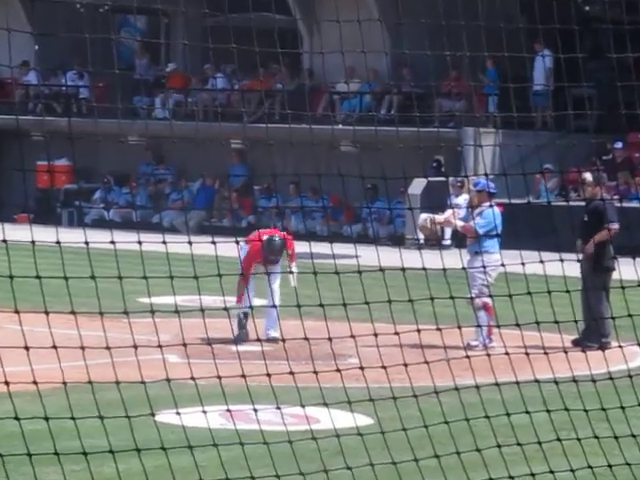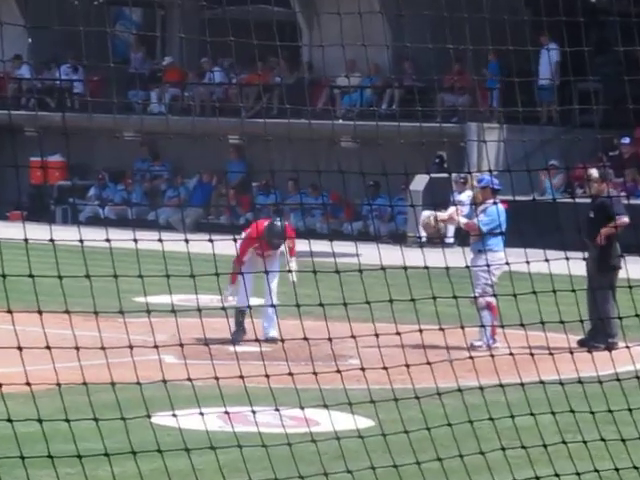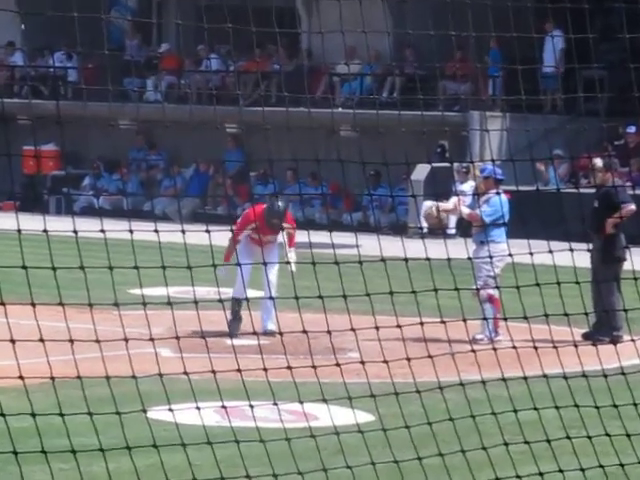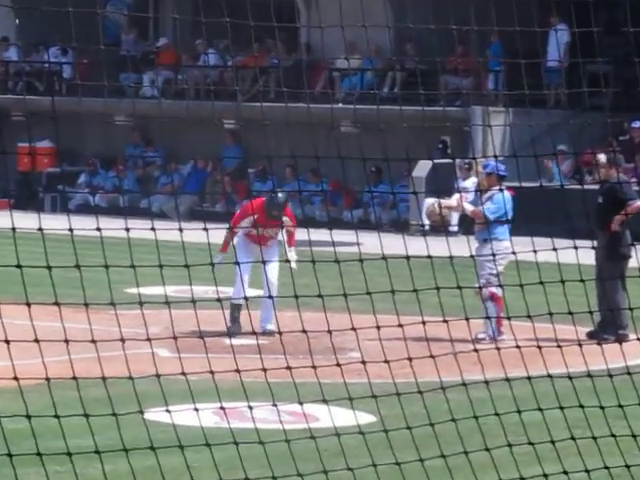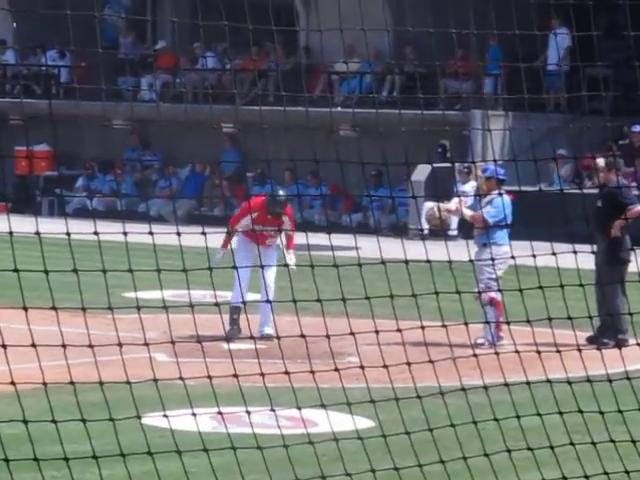
dt=0.1s
person 1, frame 1
left shoulder: (604, 204)
right shoulder: (591, 203)
left elbow: (614, 227)
left wrist: (594, 240)
right wrist: (582, 240)
left hip: (600, 256)
right hip: (588, 255)
left knee: (599, 297)
right knee: (587, 296)
left ankle: (603, 339)
right ankle: (589, 334)
person 1, frame 2
left shoulder: (611, 200)
right shoulder: (597, 199)
left elbow: (623, 220)
left wrist: (603, 232)
left hip: (606, 254)
right hip: (594, 252)
left knee: (605, 296)
right knee: (593, 295)
left ankle: (610, 339)
right ankle: (596, 334)
person 1, frame 3
left shoulder: (615, 188)
right shoulder: (602, 188)
left elbow: (631, 208)
left wrist: (612, 220)
left hip: (611, 244)
right hip: (599, 242)
left knee: (610, 288)
right knee: (598, 287)
left ankle: (615, 332)
right ankle: (601, 327)
person 1, frame 4
left shoulder: (619, 184)
right shoulder: (607, 183)
left wrist: (619, 218)
left hip: (616, 241)
right hip: (604, 239)
left knee: (615, 286)
right knee: (602, 285)
left ankle: (620, 330)
right ankle: (606, 326)
person 1, frame 5
left shoulder: (618, 188)
right shoulder: (606, 187)
left wrist: (618, 223)
left hip: (615, 245)
right hip: (604, 243)
left knee: (614, 290)
right knee: (602, 289)
left ankle: (620, 335)
right ankle: (605, 331)
person 2, frame 1
left shoulder: (490, 212)
right shoulder: (476, 211)
left elbow: (471, 230)
right elbow: (460, 222)
left wrist: (454, 221)
right wrist: (437, 219)
left hip: (486, 259)
right hip: (477, 259)
left knee: (480, 296)
right knee: (478, 297)
left ankle: (485, 339)
right ankle: (484, 337)
person 2, frame 2
left shoulder: (495, 209)
right shoulder: (480, 208)
left elbow: (475, 227)
right elbow: (465, 220)
left wrist: (457, 218)
left hip: (490, 257)
right hip: (480, 256)
left knee: (484, 296)
right knee: (482, 296)
left ankle: (489, 339)
right ankle: (488, 337)
person 2, frame 3
left shoulder: (497, 199)
right shoulder: (483, 198)
left elbow: (476, 217)
right elbow: (463, 209)
left wrist: (460, 208)
right wrist: (444, 207)
left hip: (492, 248)
right hip: (483, 248)
left knee: (486, 288)
right knee: (484, 288)
left ankle: (492, 332)
right ankle: (489, 330)
person 2, frame 4
left shoulder: (501, 196)
right shoulder: (486, 195)
left elbow: (481, 214)
right elbow: (468, 206)
left wrist: (463, 205)
left hip: (496, 246)
right hip: (486, 245)
left knee: (489, 287)
right knee: (486, 287)
left ankle: (495, 331)
right ankle: (493, 329)
person 2, frame 5
left shoulder: (501, 200)
right shoulder: (484, 199)
left elbow: (480, 218)
right elbow: (467, 211)
left wrist: (463, 210)
right wrist: (450, 208)
left hip: (495, 251)
right hip: (485, 250)
left knee: (488, 291)
right knee: (486, 291)
left ankle: (495, 336)
right ankle: (491, 334)
person 3, frame 1
left shoulder: (287, 241)
right shoulder: (254, 250)
right elbow: (244, 276)
left wrist: (292, 267)
right wrist: (239, 303)
left knee: (274, 291)
right knee: (248, 290)
left ankle: (272, 332)
right ankle: (242, 329)
person 3, frame 2
left shoulder: (287, 231)
right shoulder: (253, 234)
left elbow: (291, 243)
right elbow: (239, 260)
left wrist: (292, 262)
right wrist: (232, 284)
left hip: (272, 254)
right hip: (252, 250)
left knee: (271, 289)
right knee: (244, 287)
left ankle: (270, 331)
right ankle: (239, 327)
person 3, frame 3
left shoulder: (286, 218)
right shoulder: (252, 216)
left elbow: (291, 230)
right elbow: (235, 238)
left wrist: (291, 251)
right wrist: (226, 262)
left hip: (270, 247)
right hip: (248, 243)
left knee: (271, 281)
right knee: (242, 276)
left ankle: (269, 324)
right ankle: (235, 319)
person 3, frame 4
left shoulder: (286, 214)
right shoulder: (251, 209)
left elbow: (291, 229)
right elbow: (233, 229)
left wrist: (291, 250)
right wrist: (222, 252)
left hip: (270, 246)
right hip: (246, 242)
left knee: (271, 281)
right knee: (241, 279)
left ankle: (267, 324)
right ankle: (234, 321)
person 3, frame 5
left shoulder: (286, 213)
right shoulder: (253, 206)
left elbow: (289, 232)
right elbow: (233, 226)
left wrist: (289, 252)
right wrist: (224, 248)
left hip: (269, 248)
right hip: (246, 242)
left knee: (268, 286)
right knee: (241, 282)
left ankle: (266, 328)
right ankle: (234, 324)
